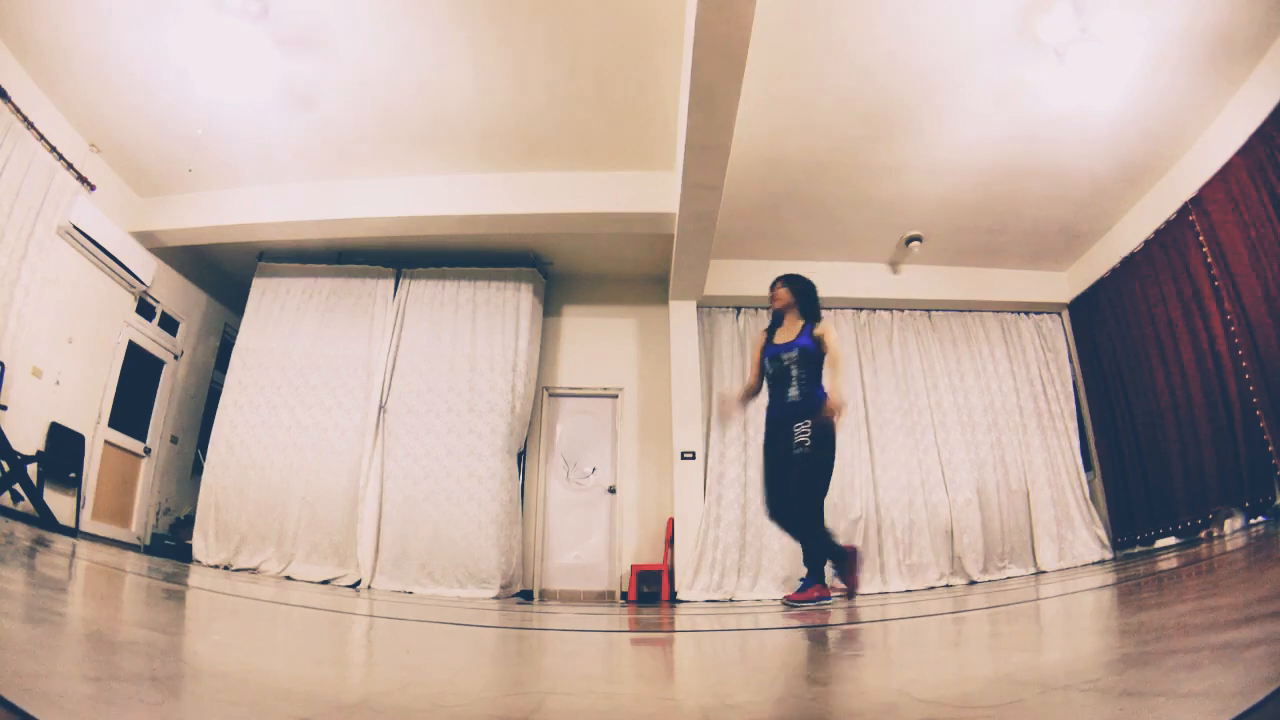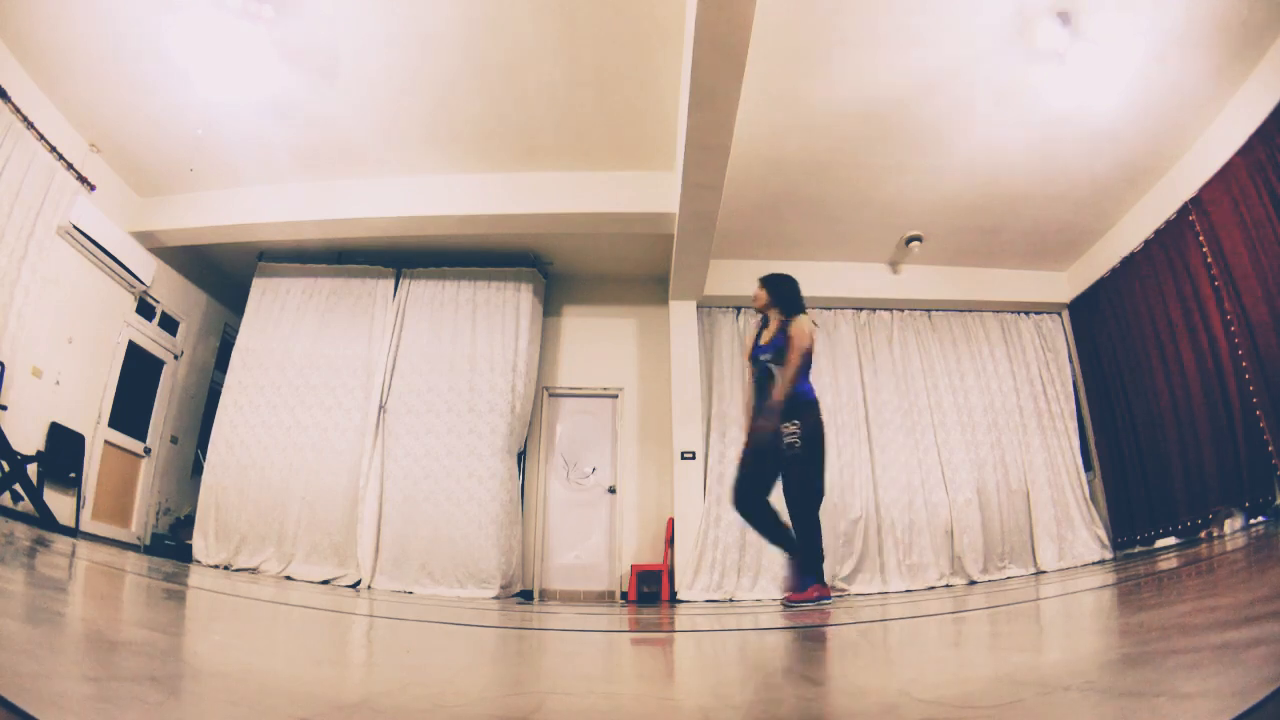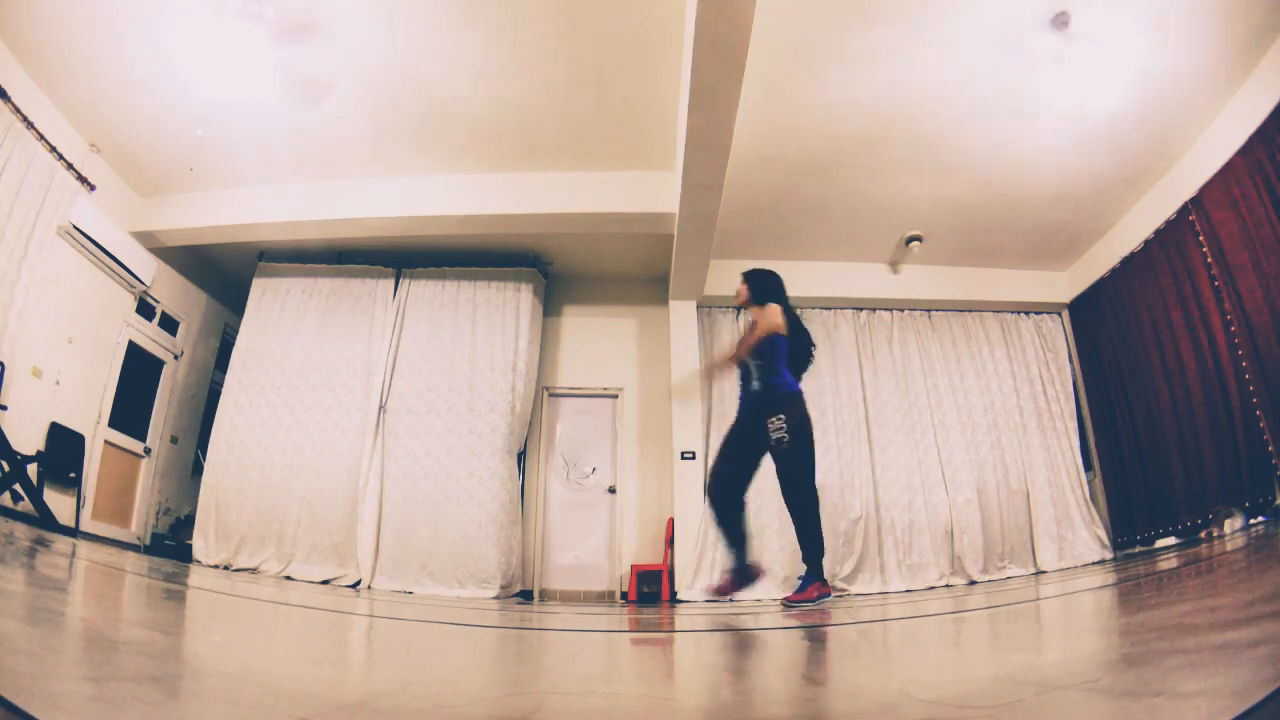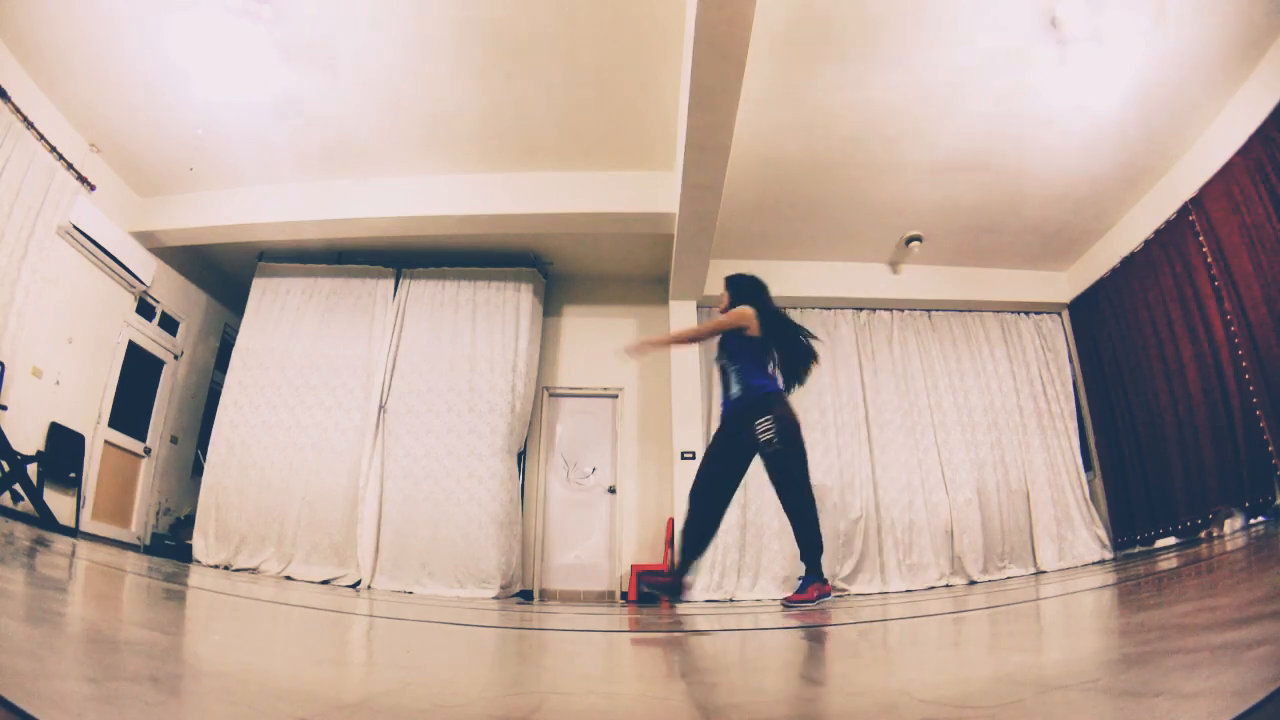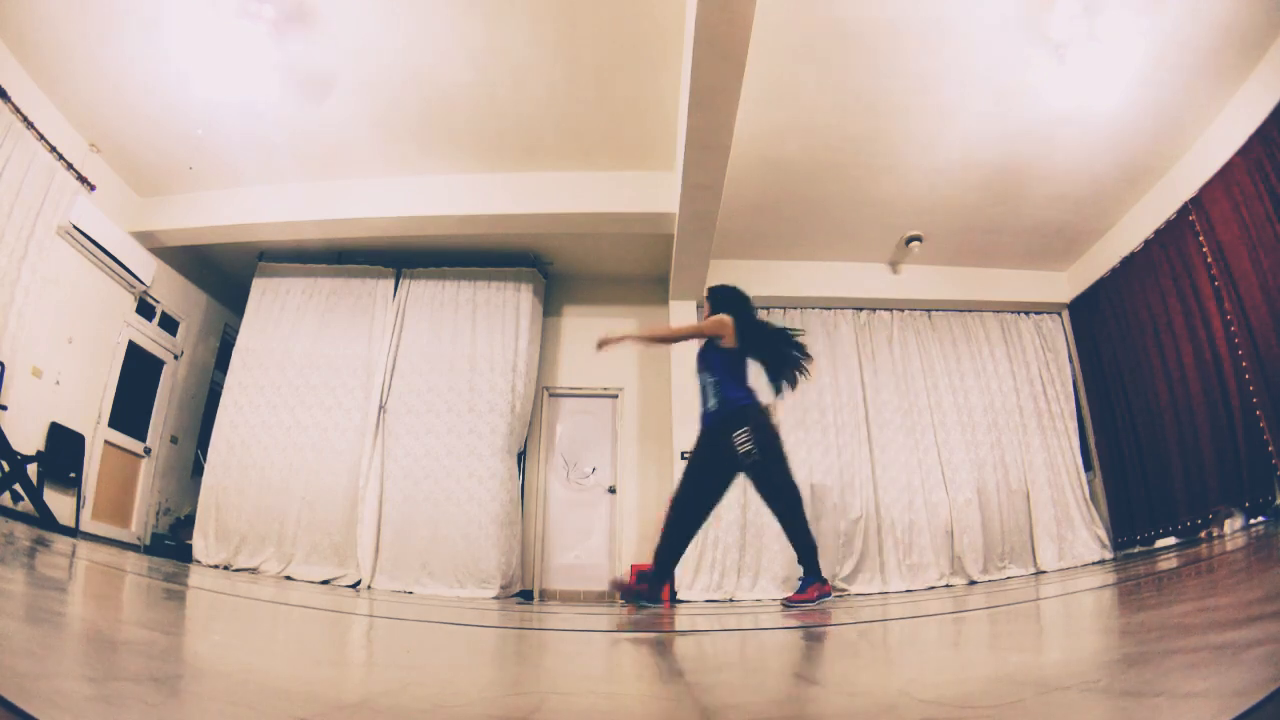
dt=0.1s
person 1, frame 1
left shoulder: (818, 329)
right shoulder: (765, 339)
left elbow: (834, 362)
right elbow: (754, 386)
left wrist: (835, 393)
right wrist: (736, 401)
left hip: (812, 419)
right hip: (778, 424)
left knee: (807, 499)
right knee: (780, 505)
left ankle: (816, 581)
right ankle: (840, 557)
person 1, frame 2
left shoulder: (799, 323)
right shoulder: (758, 337)
left elbow: (792, 368)
left wrist: (774, 411)
right wrist: (752, 424)
left hip: (800, 416)
right hip: (766, 421)
left knee: (802, 499)
right knee: (746, 498)
left ankle: (815, 581)
right ankle: (799, 555)
person 1, frame 3
left shoulder: (772, 311)
right shoulder: (754, 325)
left elbow: (739, 352)
left wrist: (705, 374)
left hip: (783, 408)
right hip: (750, 415)
left knee: (798, 493)
right knee: (721, 488)
left ankle: (816, 580)
right ankle: (741, 565)
person 1, frame 4
left shoulder: (746, 314)
right shoulder: (734, 332)
left elbow: (696, 334)
left wrist: (651, 342)
left hip: (765, 413)
right hip: (735, 420)
left knee: (795, 494)
right knee: (705, 495)
left ankle: (816, 579)
right ankle: (678, 577)
person 1, frame 5
left shoulder: (724, 323)
right shoulder: (716, 343)
left elbow: (672, 334)
left wrist: (623, 336)
left hip: (744, 423)
right hip: (716, 430)
left knee: (782, 499)
right knee: (686, 504)
left ankle: (815, 580)
right ankle: (655, 583)
